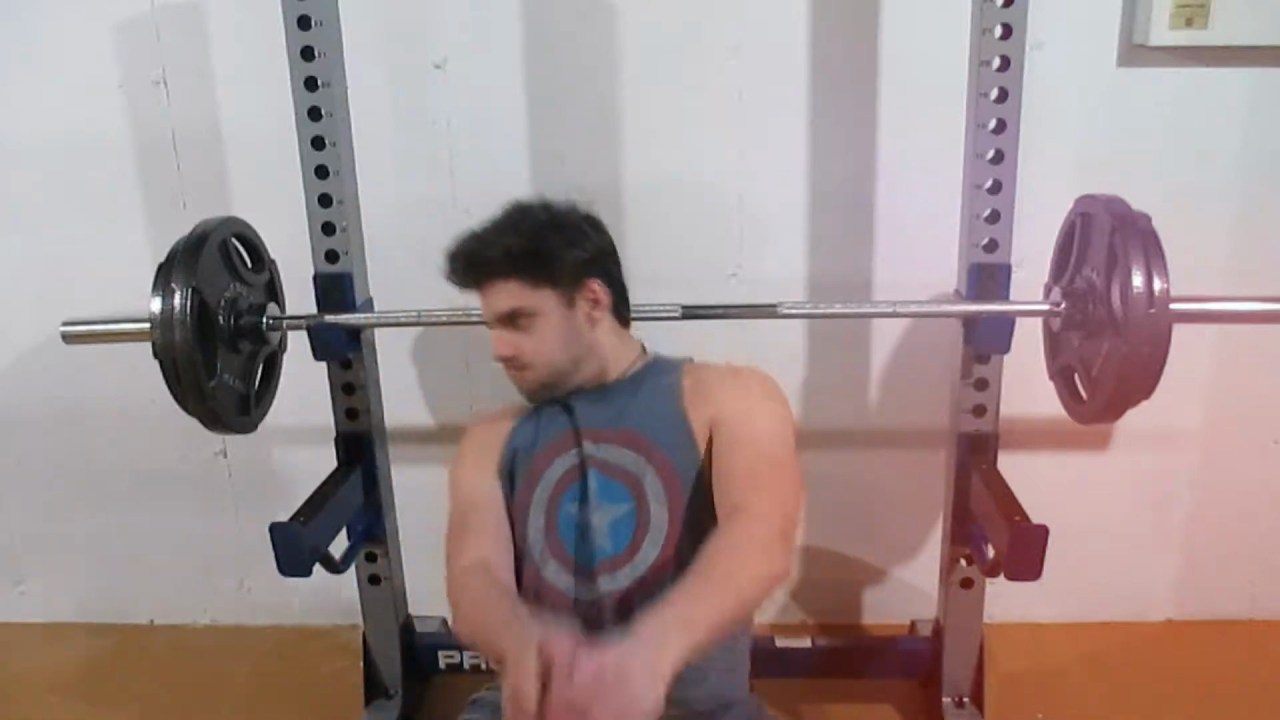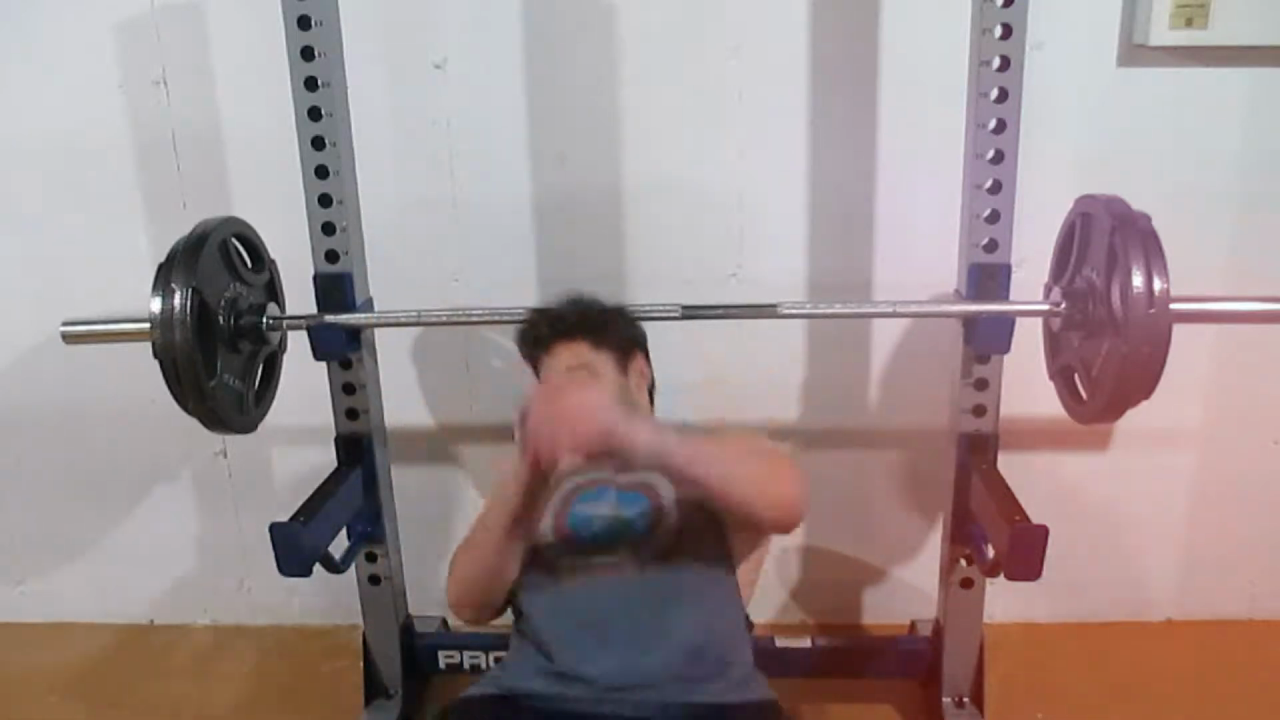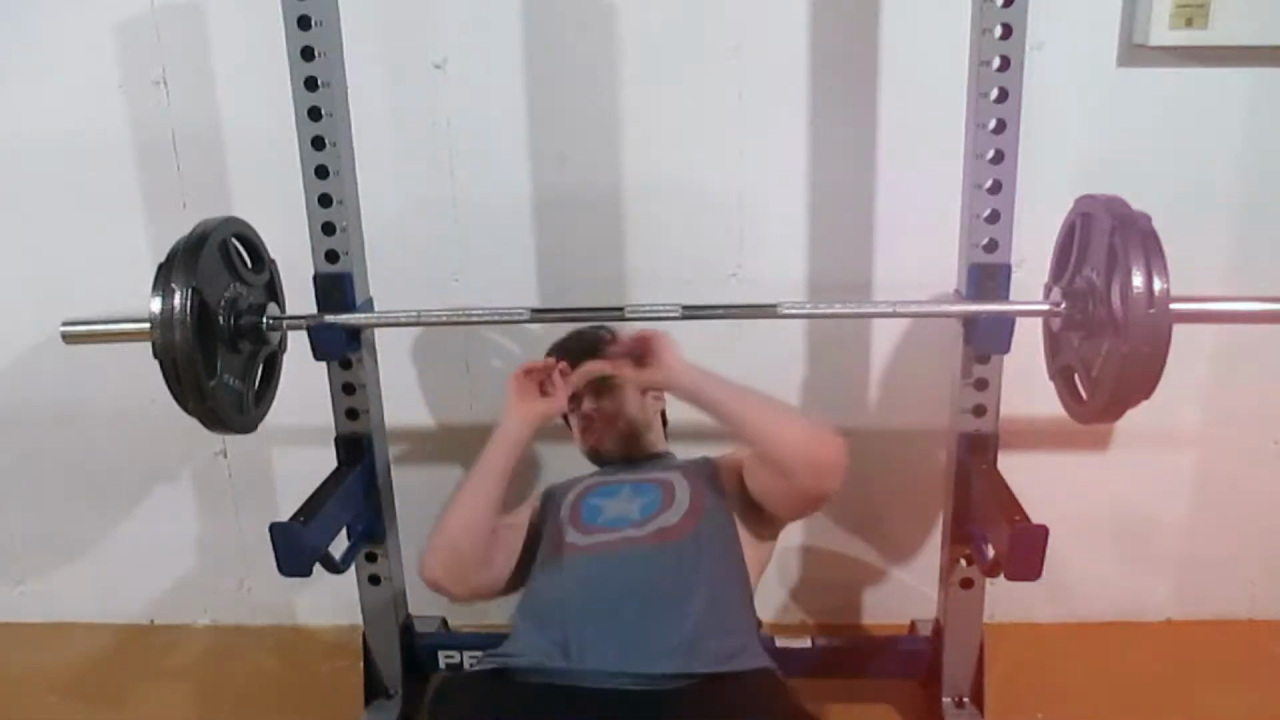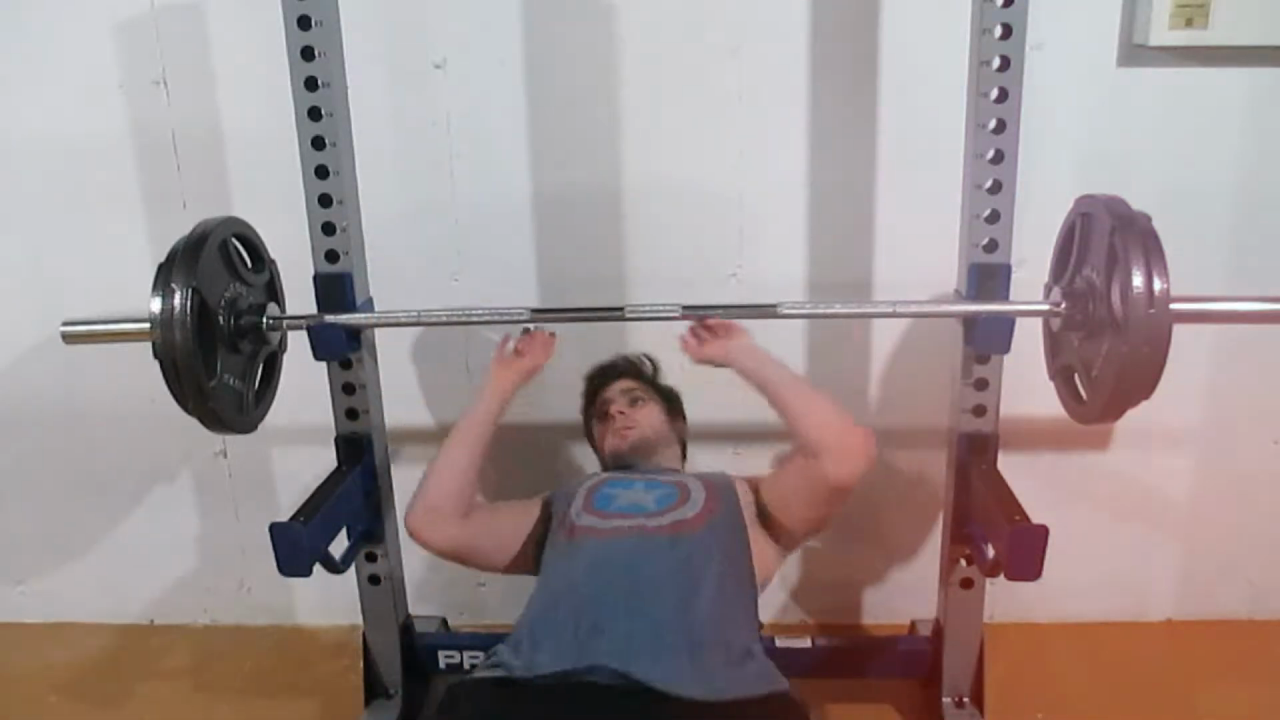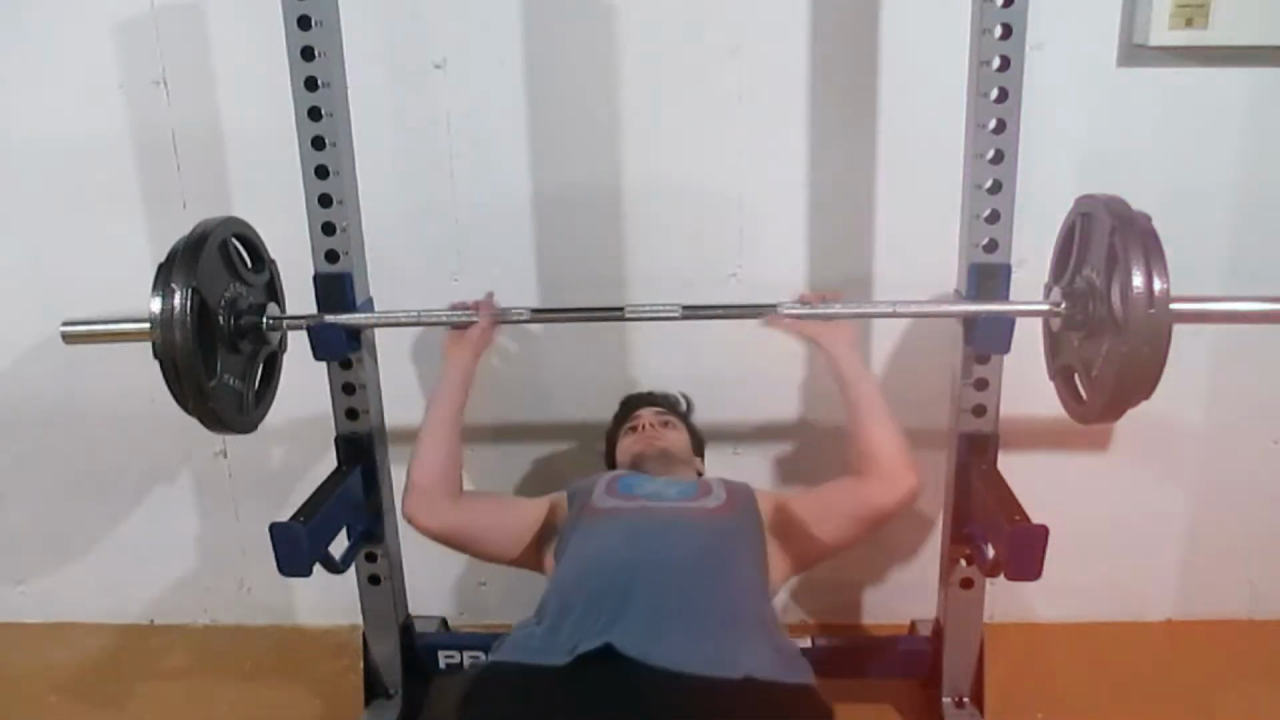
dt=0.2s
person 1, frame 1
left shoulder: (727, 397)
right shoulder: (492, 441)
left elbow: (762, 541)
right elbow: (472, 586)
left wrist: (653, 654)
right wrist: (529, 643)
person 1, frame 2
left shoulder: (721, 462)
right shoulder: (534, 488)
left elbow: (781, 499)
right elbow: (469, 601)
left wrist: (634, 438)
right wrist: (526, 476)
person 1, frame 3
left shoulder: (729, 481)
right shoulder: (551, 505)
left elbow: (820, 463)
right elbow: (447, 571)
left wrist: (682, 376)
right wrist: (517, 425)
person 1, frame 4
left shoulder: (739, 501)
right shoulder: (558, 508)
left elbow: (845, 455)
right elbow: (434, 521)
left wrist: (746, 356)
right wrist: (501, 386)
person 1, frame 5
left shoulder: (756, 512)
right shoulder: (568, 510)
left elbow: (888, 482)
right elbow: (430, 504)
left wrist: (838, 349)
right wrist: (463, 357)
left hip: (729, 678)
